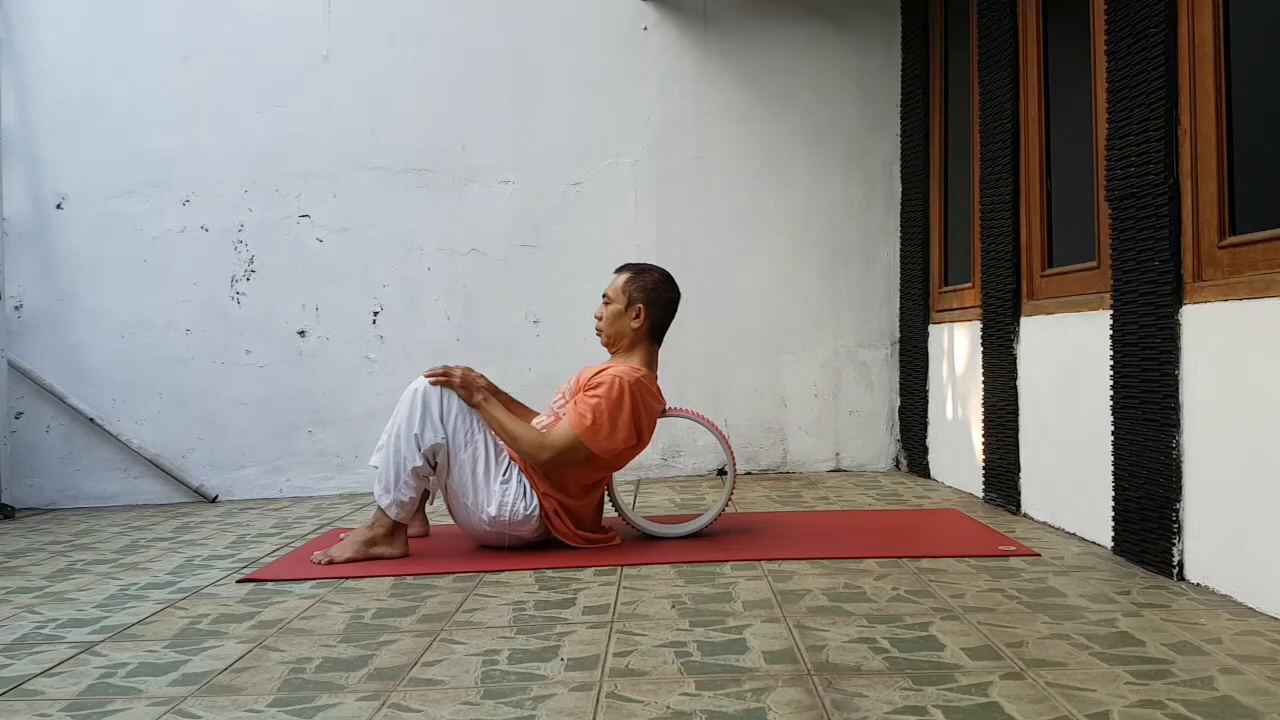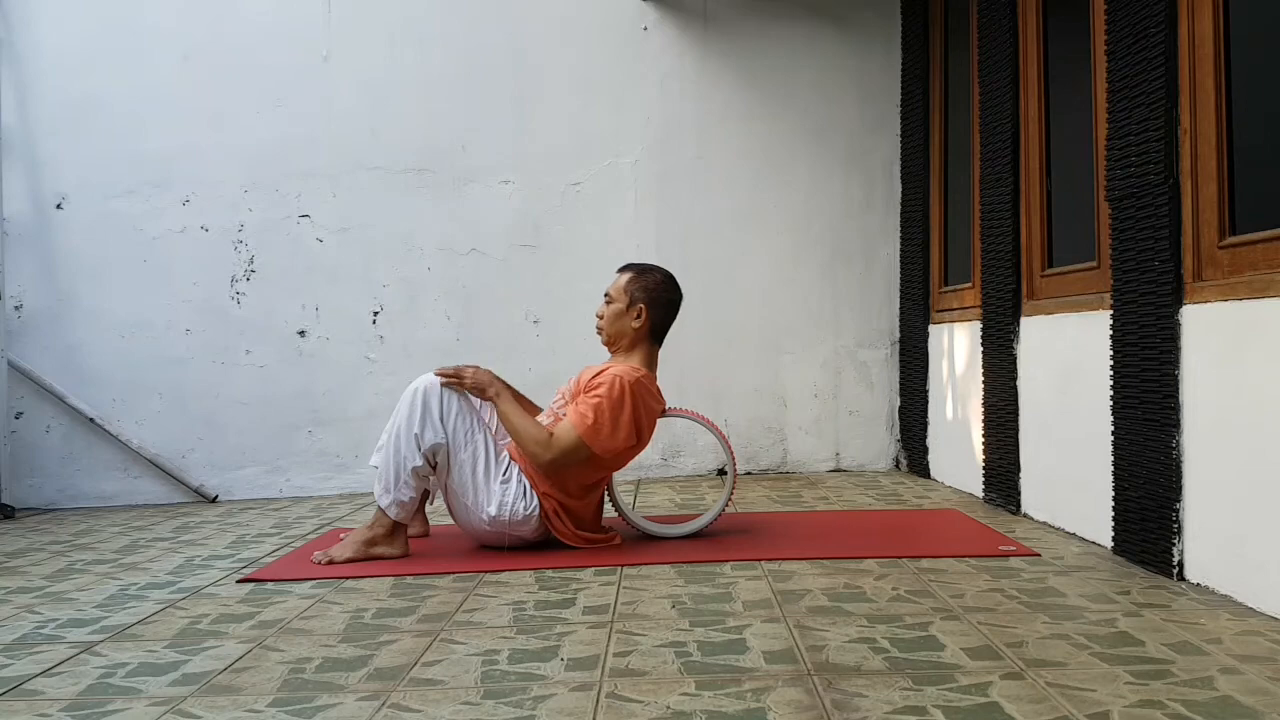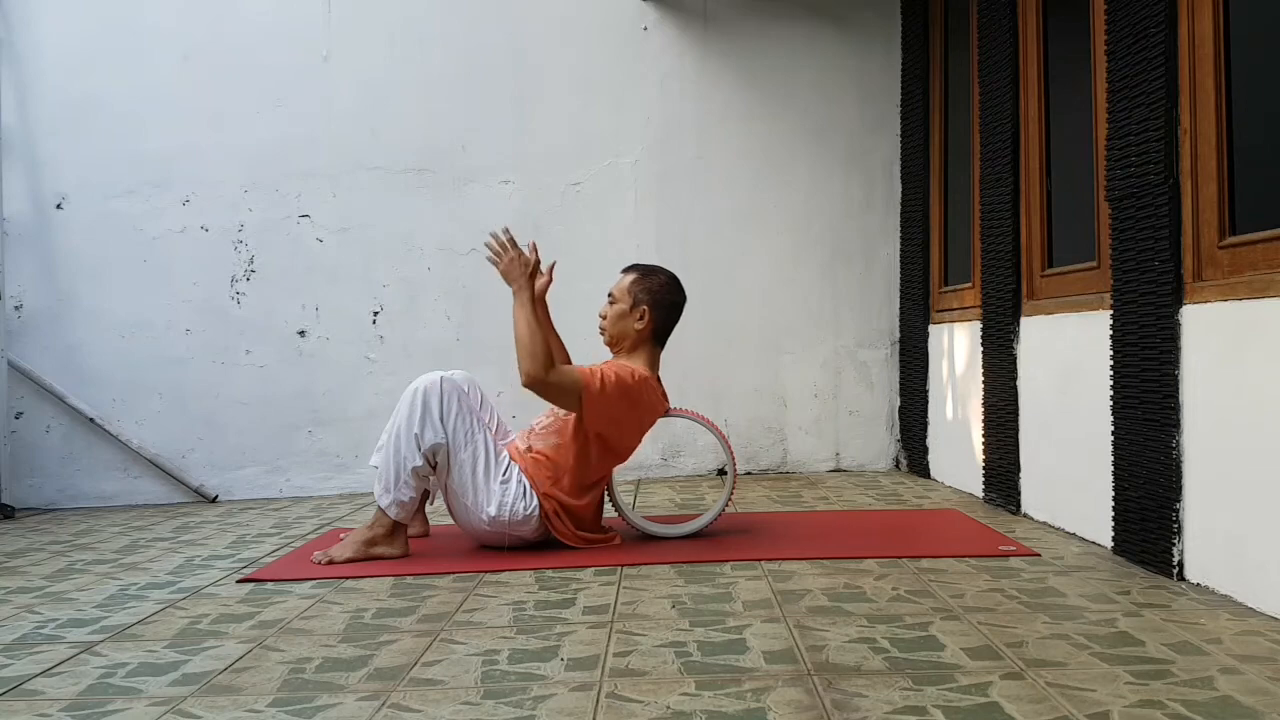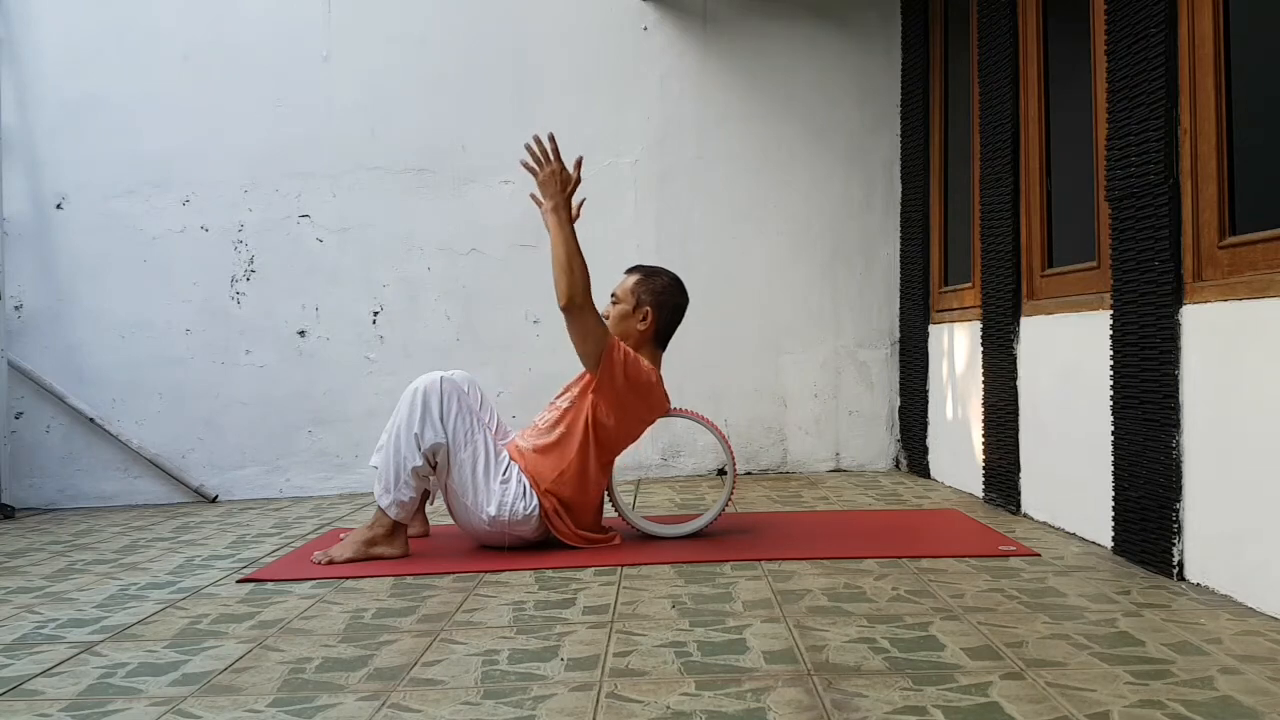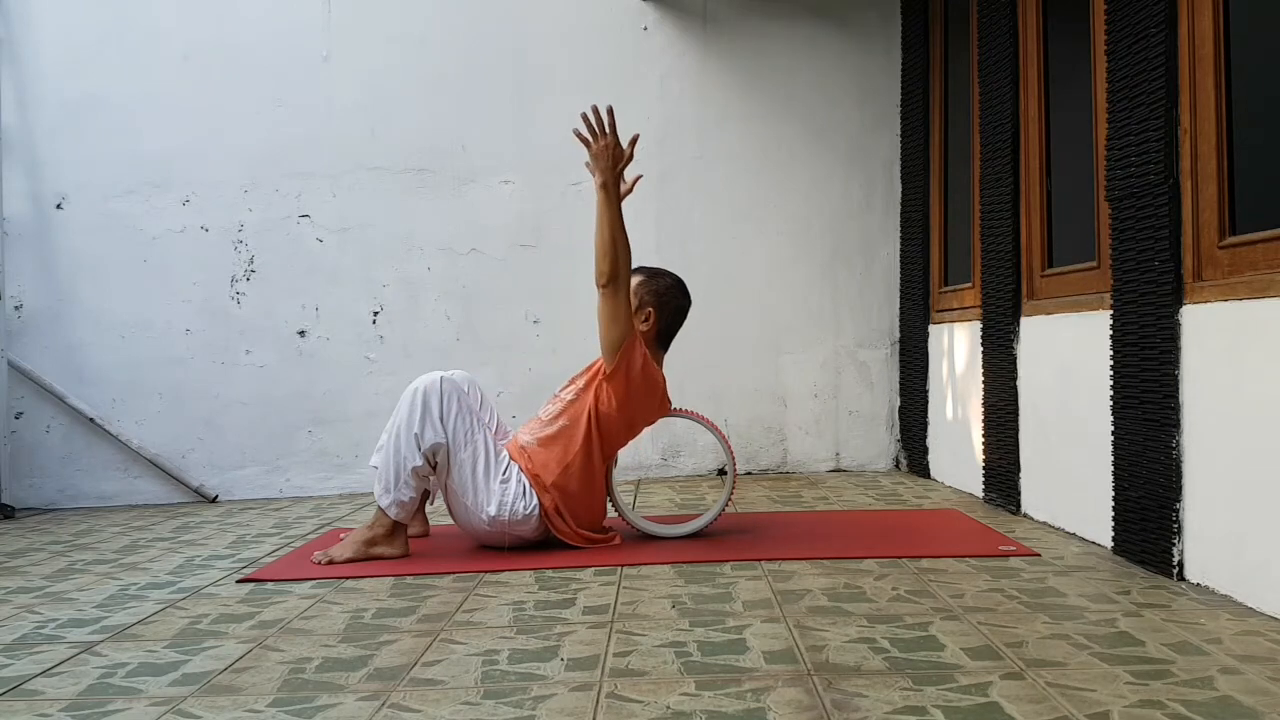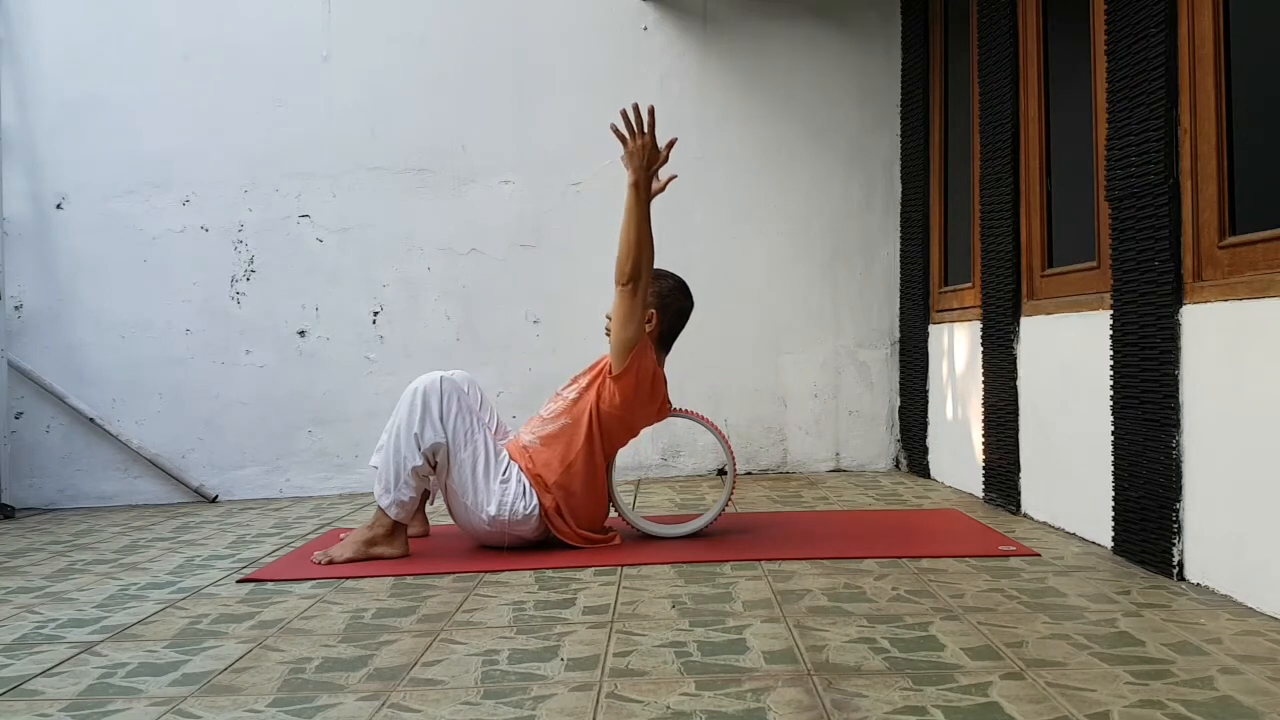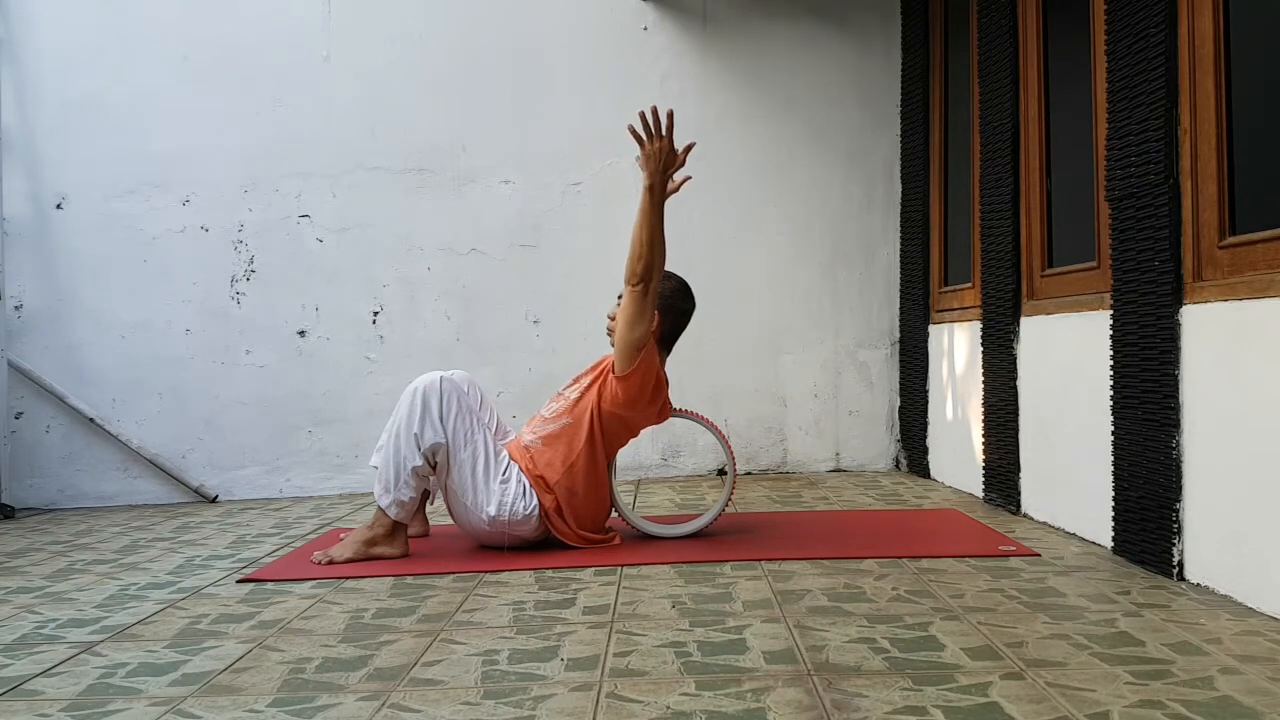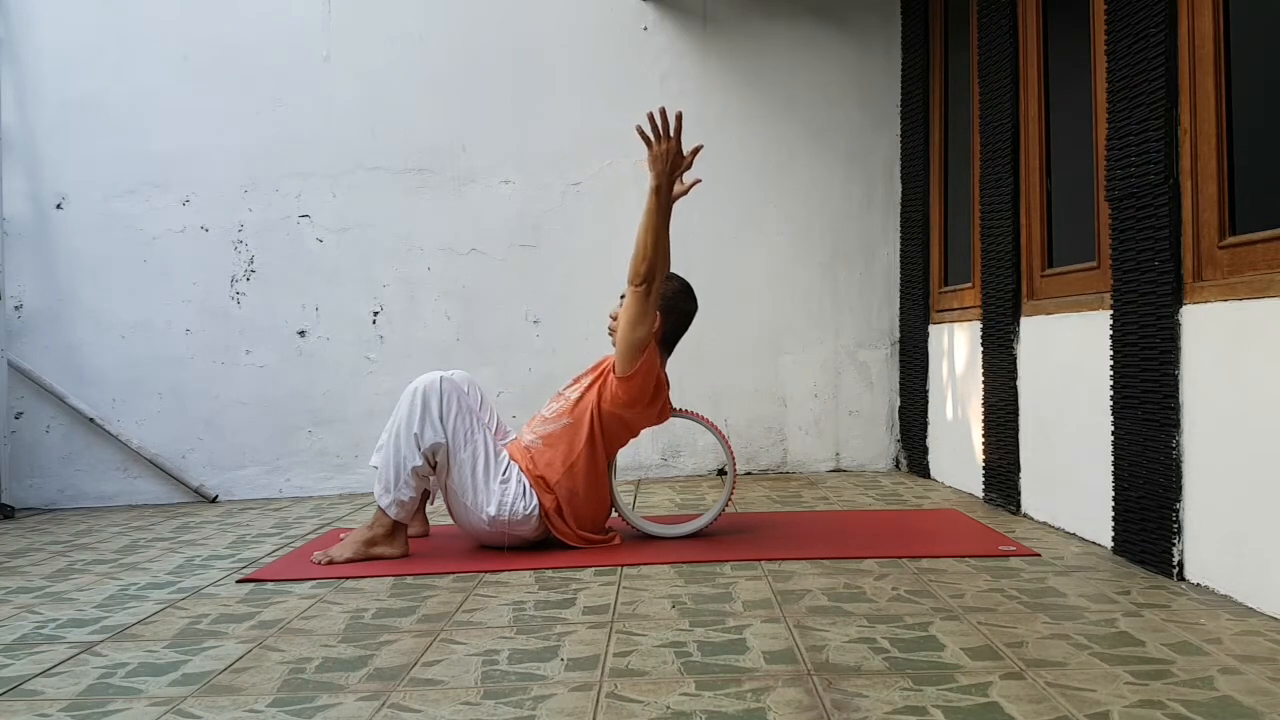
dt=0.5s
person 1, frame 1
left shoulder: (620, 383)
right shoulder: (624, 378)
left elbow: (545, 453)
left wrist: (480, 398)
right wrist: (489, 391)
left hip: (518, 509)
right hip: (521, 487)
left knee: (430, 393)
right knee: (446, 390)
left ankle: (384, 532)
right ankle: (411, 512)
person 1, frame 2
left shoulder: (622, 384)
right shoulder: (625, 380)
left elbow: (548, 454)
left wrist: (495, 393)
right wrist: (498, 388)
left hip: (518, 507)
right hip: (518, 484)
left knee: (431, 394)
right knee: (453, 391)
left ankle: (385, 531)
right ankle: (411, 512)
person 1, frame 3
left shoulder: (629, 386)
right shoulder: (634, 380)
left elbow: (536, 375)
right elbow: (561, 371)
left wrist: (521, 288)
right wrist: (537, 300)
left hip: (519, 507)
right hip: (521, 481)
left knee: (434, 392)
right knee: (457, 386)
left ankle: (386, 531)
right ankle: (411, 510)
person 1, frame 4
left shoulder: (634, 378)
right shoulder: (633, 377)
left elbow: (572, 302)
right elbow: (578, 308)
left wrist: (558, 210)
right wrist: (557, 224)
left hip: (514, 508)
right hip: (521, 487)
left knee: (433, 393)
right knee: (456, 387)
left ankle: (386, 530)
right ankle: (409, 512)
person 1, frame 5
left shoulder: (636, 376)
right shoulder: (635, 379)
left elbow: (610, 282)
right elbow: (616, 286)
left wrist: (607, 187)
right wrist: (610, 195)
left hip: (515, 507)
right hip: (518, 483)
left knee: (435, 392)
right knee: (456, 386)
left ankle: (386, 530)
right ankle: (411, 510)
person 1, frame 6
left shoulder: (639, 376)
right shoulder: (636, 380)
left elbow: (629, 280)
right elbow: (637, 282)
left wrist: (638, 186)
right wrist: (642, 194)
left hip: (513, 506)
right hip: (518, 481)
left knee: (436, 391)
right knee: (456, 386)
left ankle: (387, 529)
right ankle: (411, 511)
person 1, frame 7
left shoulder: (640, 375)
right shoulder: (637, 378)
left elbow: (640, 282)
right elbow: (647, 285)
left wrist: (653, 188)
right wrist: (657, 197)
left hip: (514, 506)
right hip: (518, 480)
left knee: (435, 390)
right knee: (456, 386)
left ankle: (386, 529)
right ankle: (411, 511)
person 1, frame 8
left shoulder: (640, 376)
right shoulder: (637, 376)
left elbow: (643, 283)
right elbow: (654, 286)
left wrist: (659, 190)
right wrist: (666, 199)
left hip: (515, 507)
right hip: (517, 482)
left knee: (434, 391)
right knee: (456, 386)
left ankle: (386, 530)
right ankle: (410, 512)
